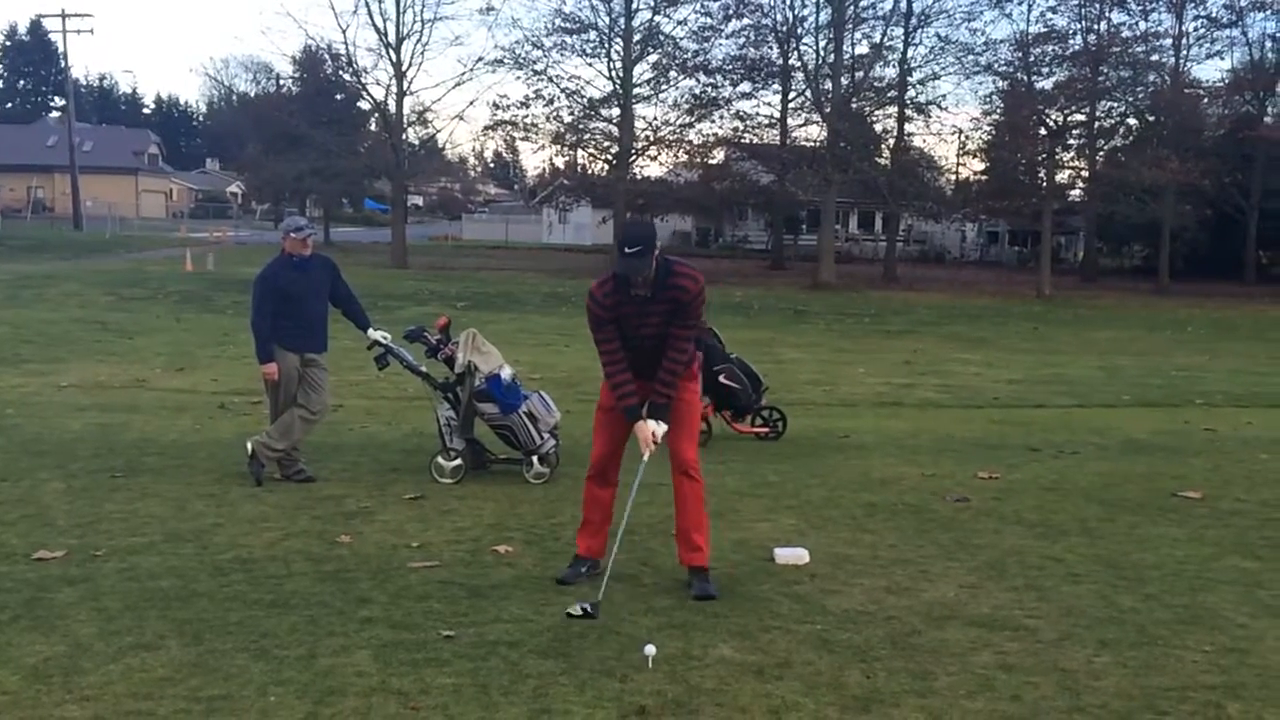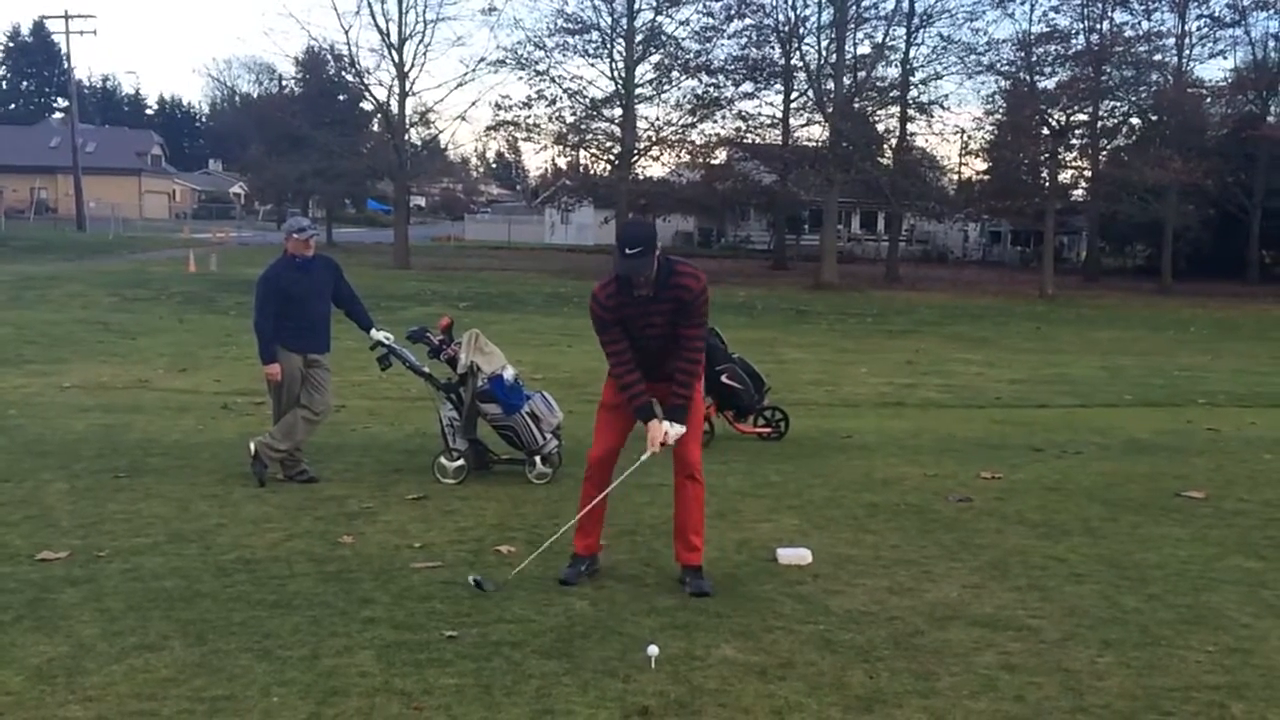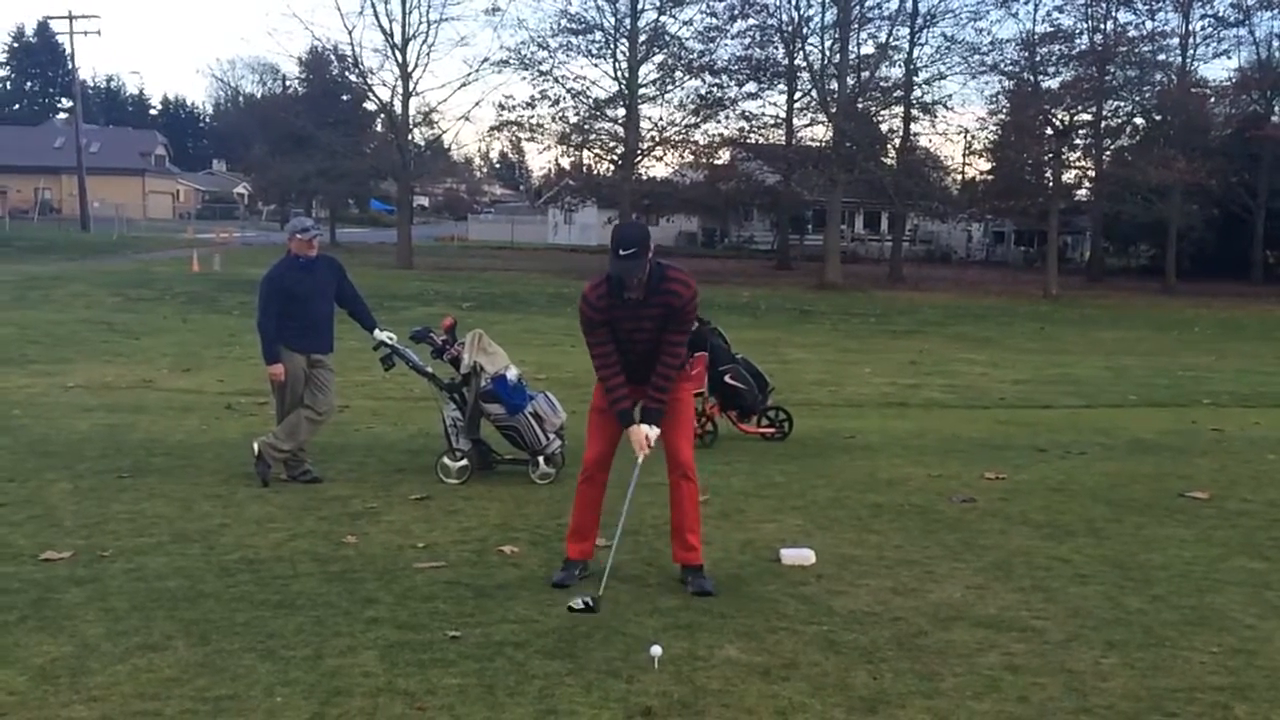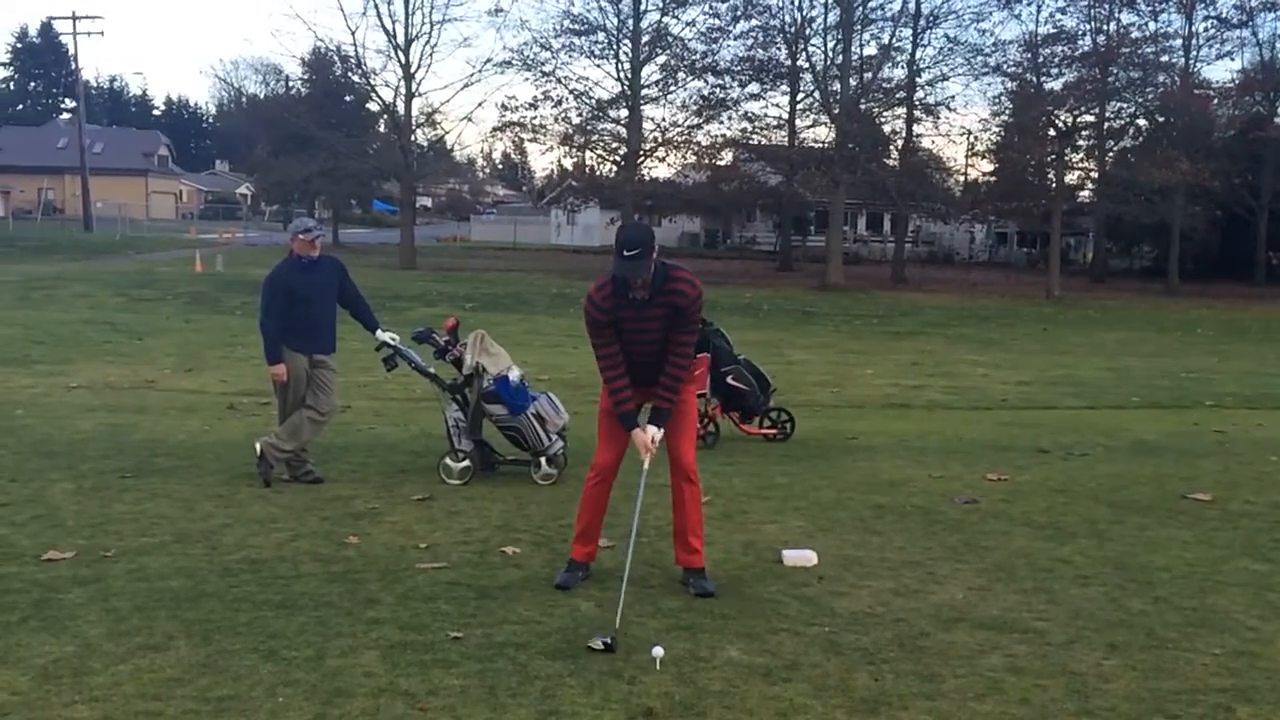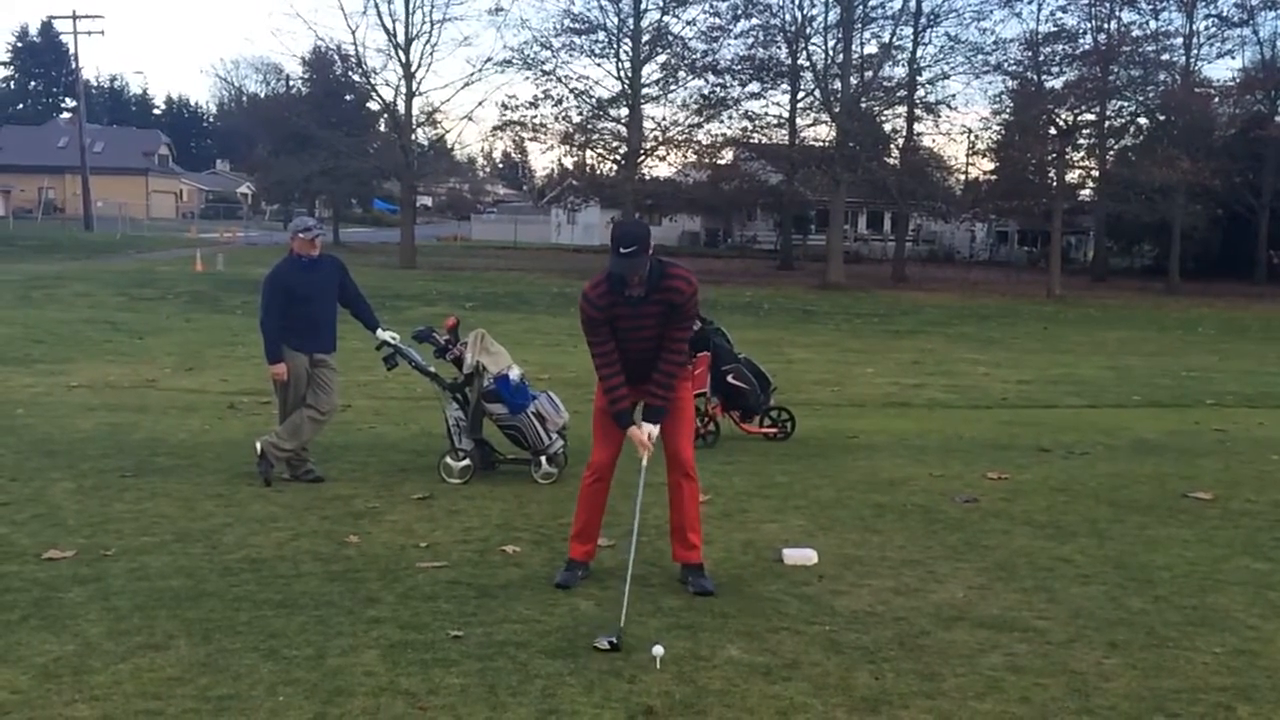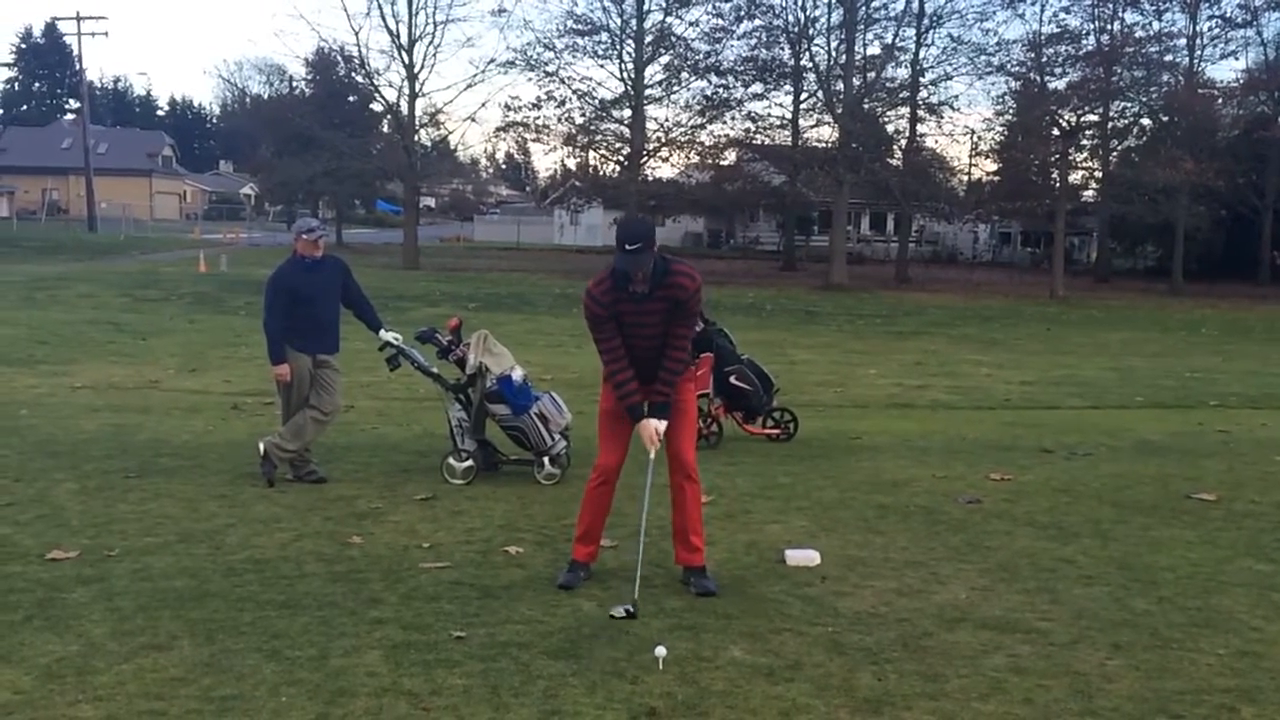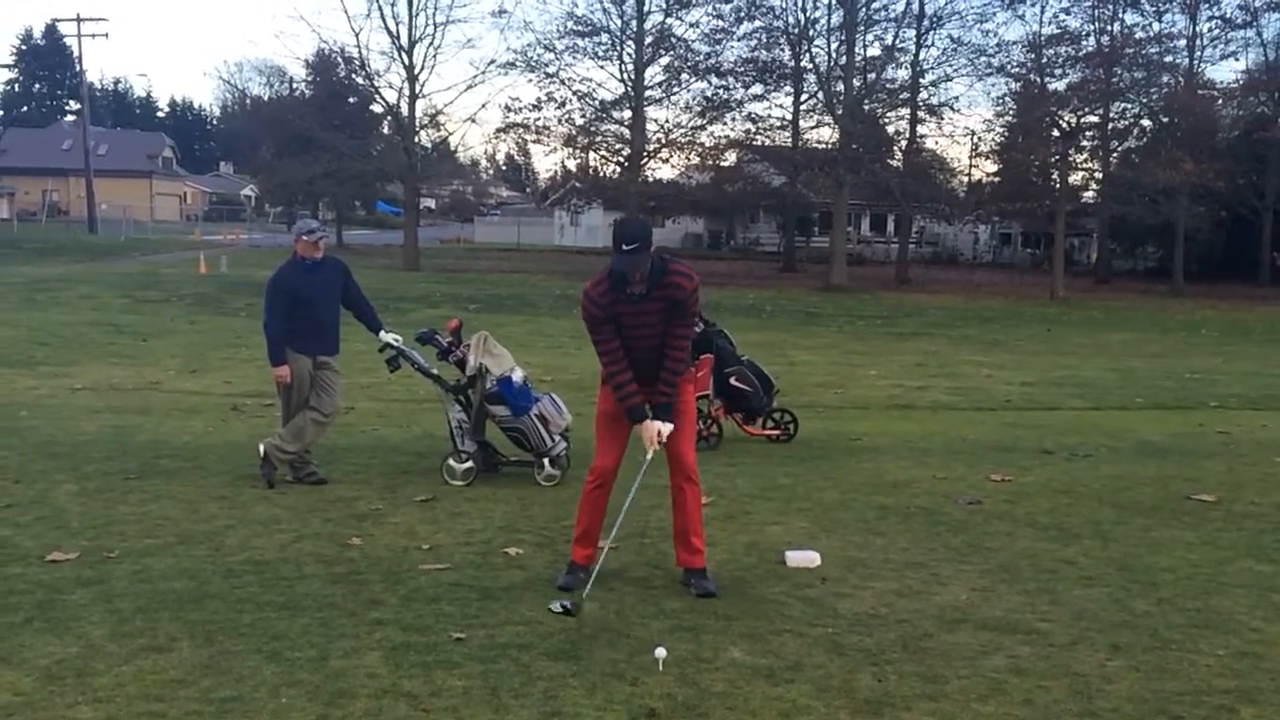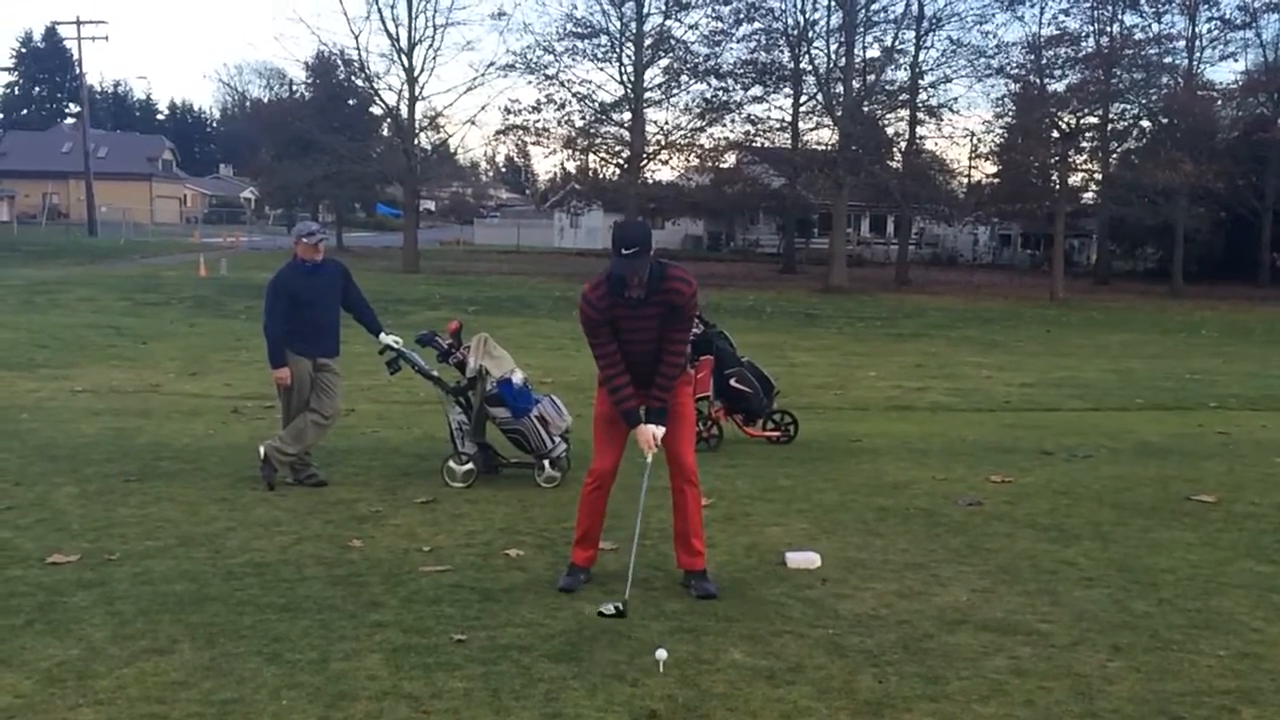
dt=0.3s
person 1, frame 1
left shoulder: (688, 284)
right shoulder: (601, 294)
left elbow: (679, 351)
right elbow: (613, 361)
left wrist: (659, 413)
right wrist: (636, 418)
left hip: (676, 377)
right hip: (624, 378)
left knee: (685, 462)
right knee: (601, 461)
left ankle: (697, 566)
right ankle: (588, 555)
person 1, frame 2
left shoulder: (691, 283)
right shoulder: (604, 296)
left elbow: (691, 351)
right elbow: (621, 361)
left wrist: (676, 415)
right wrist: (647, 418)
left hip: (680, 377)
right hip: (628, 377)
left knee: (689, 463)
right knee: (600, 458)
left ankle: (691, 565)
right ankle: (585, 553)
person 1, frame 3
left shoulder: (681, 290)
right shoulder: (594, 298)
left elbow: (672, 357)
right elbow: (606, 364)
left wrist: (651, 418)
right wrist: (628, 422)
left hip: (670, 380)
right hip: (617, 381)
left knee: (682, 463)
right knee: (594, 462)
left ankle: (691, 564)
right ankle: (577, 557)
person 1, frame 4
left shoulder: (686, 289)
right shoulder: (599, 298)
left elbow: (680, 358)
right elbow: (611, 365)
left wrist: (659, 418)
right wrist: (632, 425)
left hip: (673, 382)
right hip: (623, 382)
left knee: (684, 466)
right knee: (603, 465)
left ankle: (693, 566)
right ankle: (580, 559)
person 1, frame 5
left shoulder: (682, 285)
right shoulder: (595, 296)
left elbow: (674, 353)
right elbow: (606, 363)
left wrist: (654, 414)
right wrist: (628, 423)
left hip: (670, 378)
right hip: (618, 381)
left knee: (682, 462)
right knee: (600, 463)
left ankle: (691, 563)
right ankle: (578, 558)
person 1, frame 6
left shoulder: (686, 282)
right shoulder: (599, 293)
left elbow: (678, 350)
right elbow: (614, 360)
left wrist: (660, 409)
right wrist: (639, 416)
left hip: (674, 379)
right hip: (623, 381)
left knee: (684, 465)
right knee: (606, 466)
left ankle: (693, 564)
right ankle: (581, 559)
person 1, frame 7
left shoulder: (683, 282)
right shoulder: (596, 295)
left elbow: (678, 349)
right elbow: (613, 361)
left wrist: (663, 411)
right wrist: (639, 418)
left hip: (673, 380)
right hip: (622, 383)
left knee: (685, 466)
right knee: (603, 468)
left ankle: (694, 566)
right ankle: (580, 560)
person 1, frame 8
left shoulder: (681, 286)
right shoulder: (594, 297)
left elbow: (674, 354)
right elbow: (610, 364)
left wrist: (657, 415)
right wrist: (634, 421)
left hip: (671, 382)
right hip: (618, 385)
left knee: (684, 468)
right knee: (601, 470)
left ankle: (694, 568)
right ankle: (580, 562)
person 2, frame 1
left shoulder: (325, 267)
right shoulder: (271, 274)
left elbow: (346, 300)
right elbow: (260, 320)
left wrist: (368, 329)
right wrist: (266, 360)
left hip: (314, 352)
right hip: (282, 352)
left knee: (315, 406)
right knee: (284, 411)
left ankle: (261, 449)
right ankle: (289, 465)
person 2, frame 2
left shoulder: (327, 267)
right shoulder: (274, 275)
left elbow: (349, 300)
right elbow: (263, 321)
left wrist: (371, 329)
right wrist: (268, 360)
left hip: (317, 353)
right hip: (286, 352)
left knee: (318, 406)
right knee: (288, 411)
left ankle: (265, 449)
right ankle: (292, 465)
person 2, frame 3
left shoulder: (331, 267)
right shoulder: (277, 275)
left elbow: (352, 300)
right elbow: (266, 321)
left wrist: (374, 329)
right wrist: (272, 361)
left hip: (319, 354)
right hip: (289, 353)
left knee: (321, 407)
right knee: (291, 411)
left ankle: (268, 449)
right ankle: (296, 465)
person 2, frame 4
left shoulder: (333, 267)
right shoulder: (280, 276)
left elbow: (354, 301)
right elbow: (269, 321)
left wrist: (376, 330)
right wrist: (274, 361)
left hip: (322, 353)
right hip: (291, 353)
left knee: (323, 407)
right knee: (293, 412)
left ankle: (270, 450)
right ankle: (297, 466)
person 2, frame 5
left shoulder: (333, 267)
right shoulder: (280, 275)
left elbow: (354, 300)
right elbow: (269, 320)
left wrist: (377, 329)
right wrist: (274, 360)
left hip: (322, 353)
right hip: (291, 352)
left knee: (323, 406)
right knee: (293, 411)
left ankle: (270, 449)
right ankle: (298, 465)
person 2, frame 6
left shoulder: (336, 267)
right shoulder: (283, 276)
left elbow: (357, 301)
right elbow: (272, 321)
left wrist: (380, 330)
right wrist: (278, 361)
left hip: (325, 354)
right hip: (295, 353)
left knee: (326, 406)
right knee: (297, 412)
left ankle: (274, 449)
right ankle: (301, 466)
person 2, frame 7
left shoulder: (336, 269)
right shoulder: (284, 277)
left elbow: (358, 302)
right elbow: (272, 323)
left wrist: (380, 331)
right wrist: (278, 362)
left hip: (325, 355)
right hip: (295, 354)
left knee: (326, 408)
right knee: (297, 413)
left ankle: (274, 451)
right ankle: (301, 467)
person 2, frame 8
left shoulder: (336, 271)
right shoulder: (284, 279)
left elbow: (357, 304)
right elbow: (273, 325)
left wrist: (380, 333)
right wrist: (278, 364)
left hip: (326, 357)
right hip: (295, 356)
left knee: (327, 410)
right knee: (297, 415)
left ankle: (274, 453)
right ankle: (301, 469)
